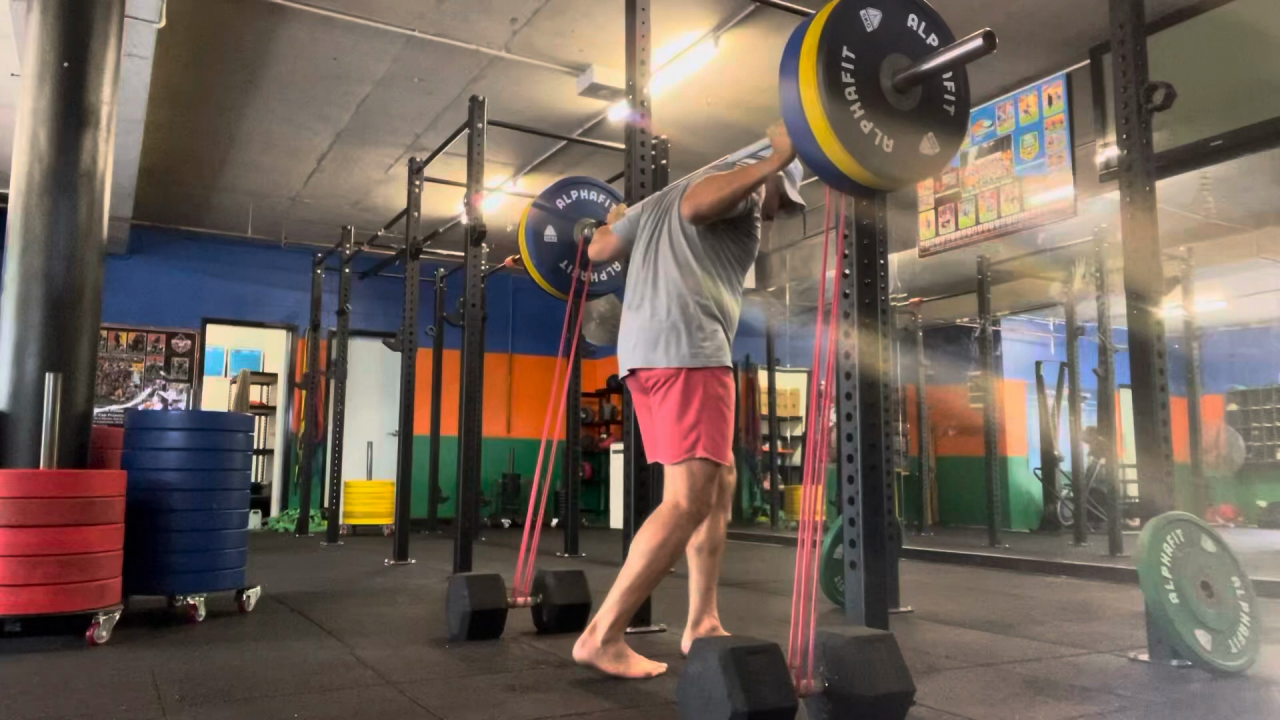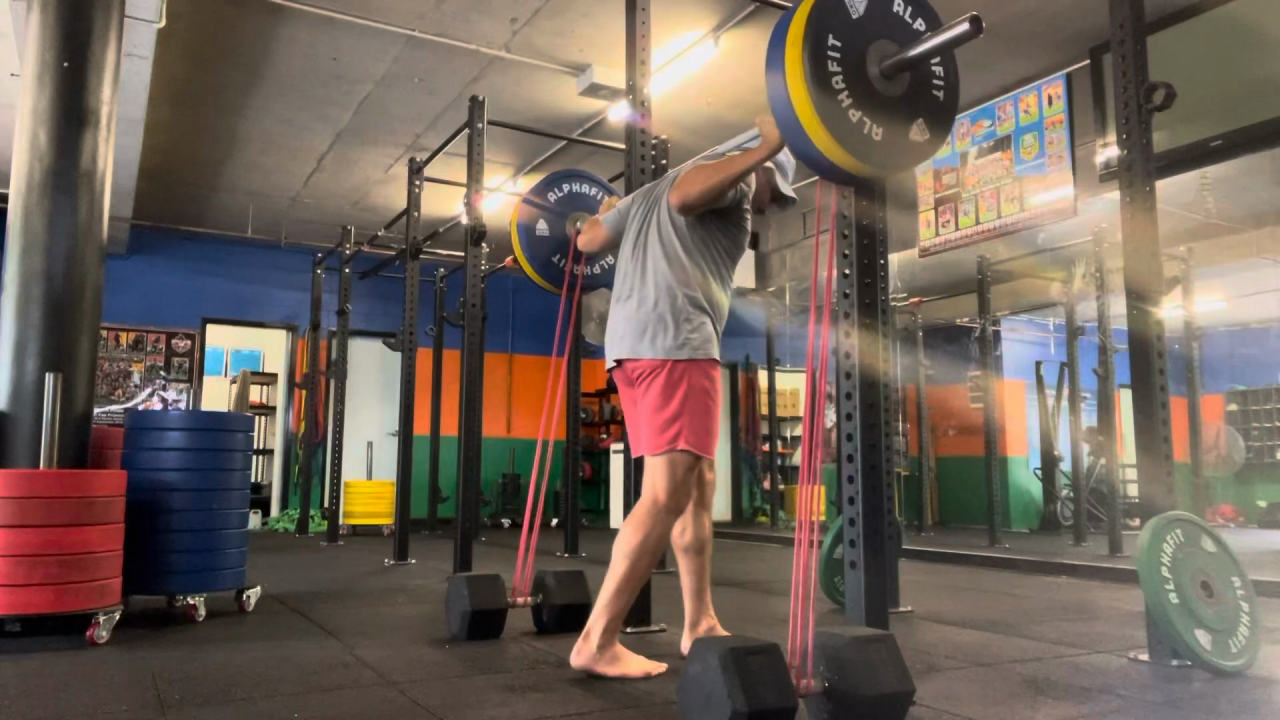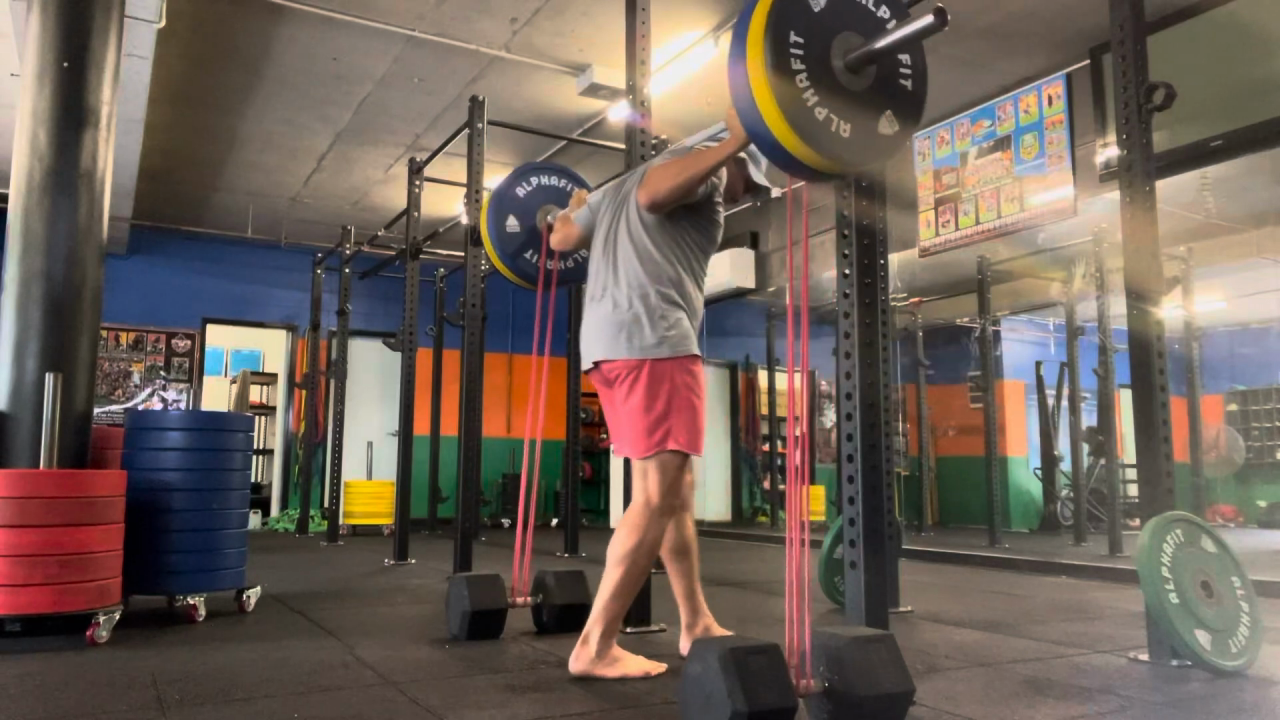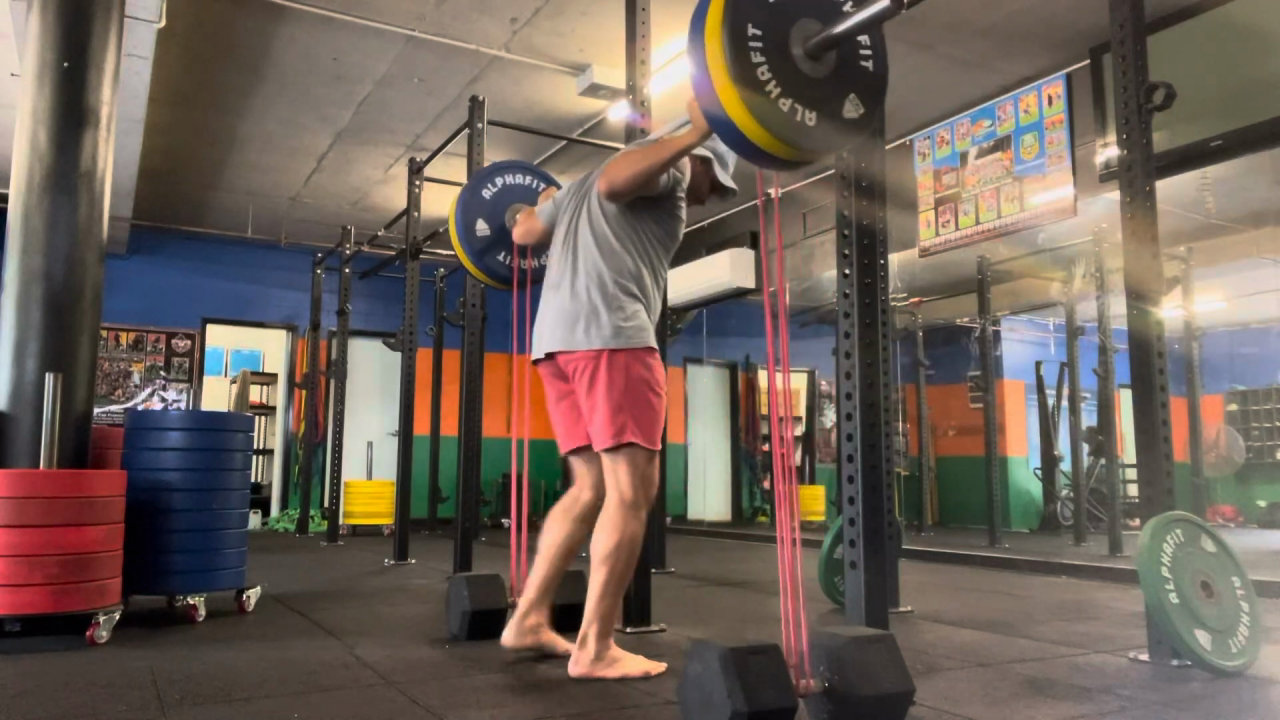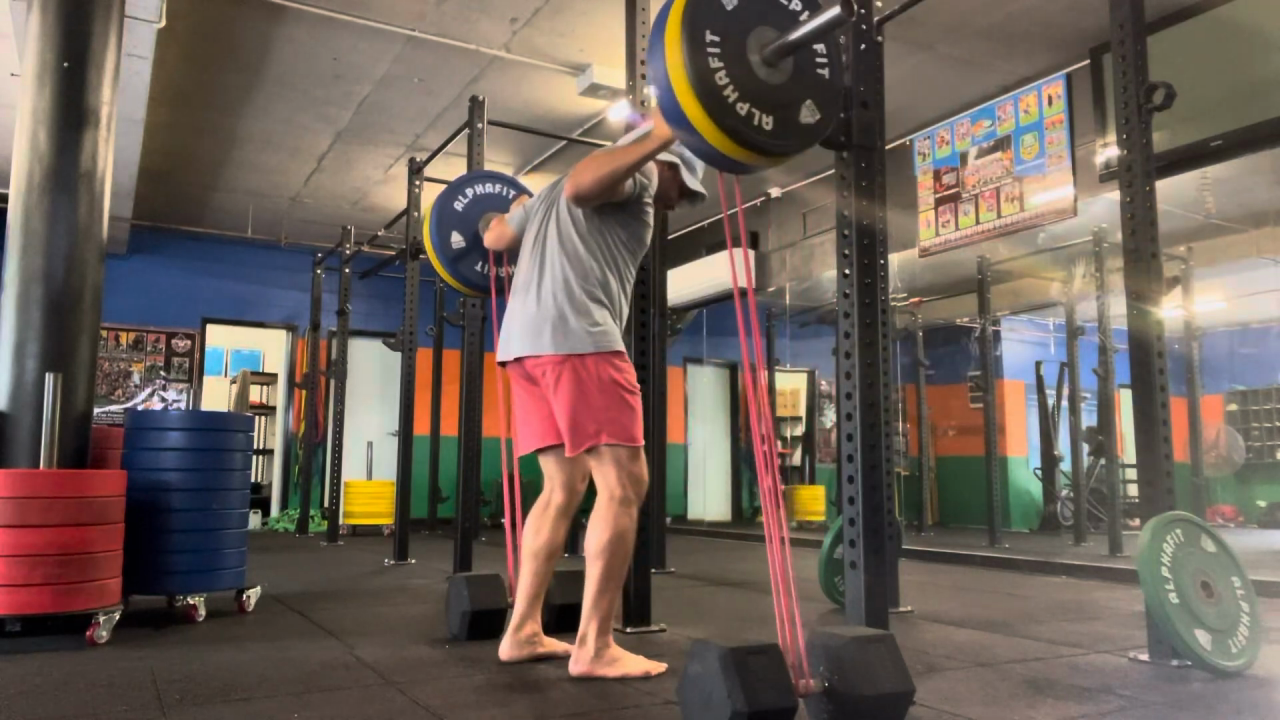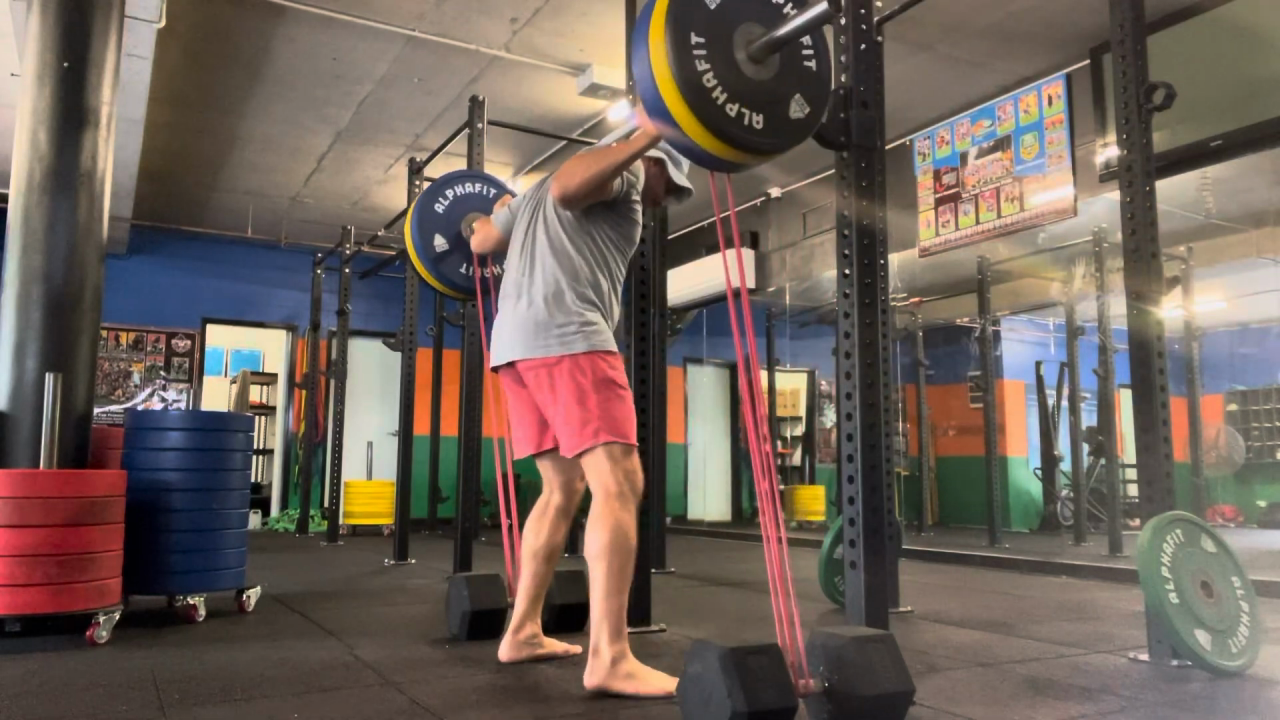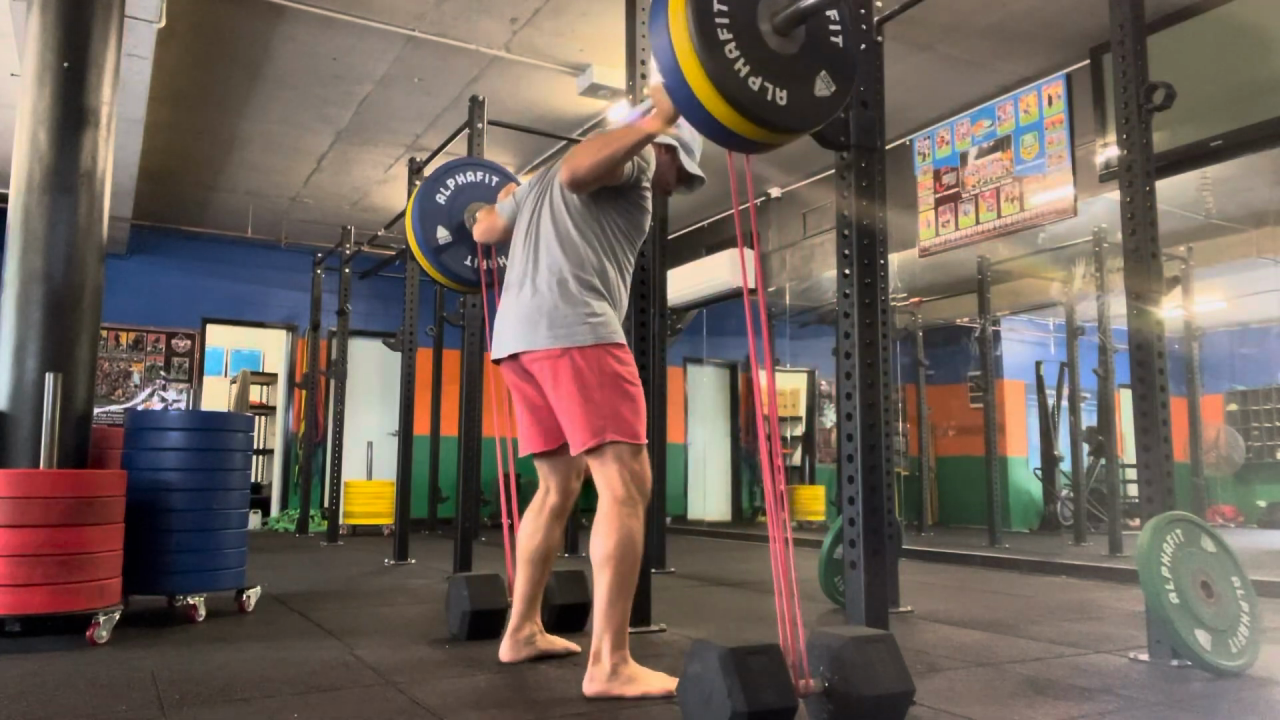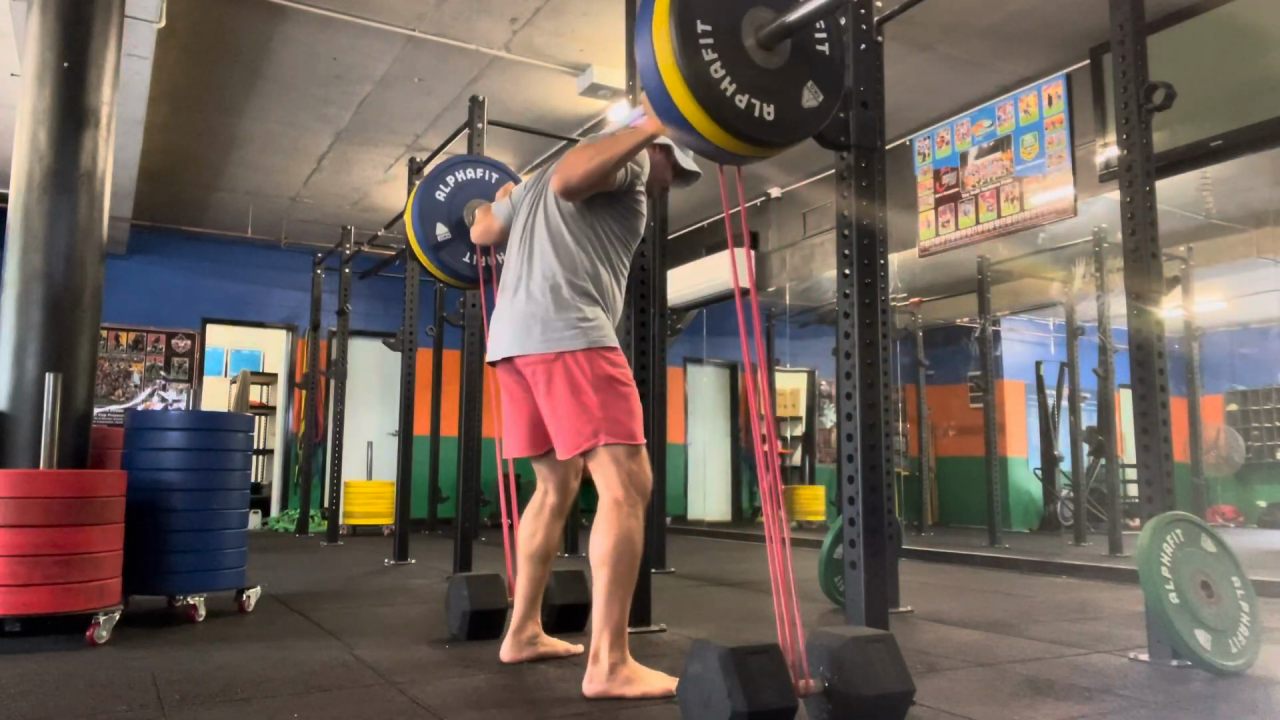
dt=0.4s
person 1, frame 1
left shoulder: (663, 197)
right shoulder: (741, 180)
left elbow: (599, 248)
right elbow: (699, 206)
left wrist: (617, 219)
right wrist: (777, 158)
left hip: (646, 353)
right hip: (687, 351)
left knee: (719, 483)
right knee: (689, 500)
left ankle: (702, 624)
right ankle: (603, 635)
person 1, frame 2
left shoulder: (649, 190)
right shoulder: (734, 174)
left elbow: (588, 238)
right elbow: (686, 194)
left wrist: (607, 211)
right wrist: (769, 146)
left hip: (633, 345)
right hip: (675, 343)
left knee: (698, 485)
right knee: (667, 494)
left ankle: (700, 625)
right ankle: (597, 641)
person 1, frame 3
left shoulder: (619, 187)
right shoulder: (700, 165)
left elbow: (561, 237)
right elbow: (654, 193)
left wrist: (577, 207)
right wrist: (736, 139)
left hip: (608, 345)
right hip: (653, 341)
left knee: (675, 489)
right knee: (657, 496)
left ankle: (698, 624)
right ankle: (596, 646)
person 1, frame 4
left shoulder: (581, 187)
right shoulder: (672, 165)
left elbow: (524, 231)
right elbow: (614, 181)
left wrist: (542, 202)
right wrist: (698, 130)
left hip: (558, 337)
right hip: (609, 332)
left knee: (595, 485)
right knee: (633, 488)
left ankle: (528, 619)
right ankle: (595, 648)
person 1, frame 5
left shoulder: (554, 194)
right shoulder: (641, 171)
left elbow: (495, 237)
right elbow: (580, 183)
left wrist: (519, 207)
right wrist: (662, 135)
left hip: (526, 340)
right hip: (575, 335)
left knee: (565, 486)
right knee: (624, 483)
left ankle: (523, 630)
right ankle: (594, 645)
person 1, frame 6
left shoulder: (537, 190)
right shoulder: (626, 167)
left elbow: (482, 239)
right elbow: (567, 186)
left wrist: (501, 209)
right wrist: (648, 133)
left hip: (518, 342)
right hip: (568, 337)
left knee: (564, 487)
right knee: (617, 485)
left ankle: (523, 630)
right ankle: (610, 657)
person 1, frame 7
left shoulder: (542, 181)
right shoulder: (637, 154)
left elbow: (485, 230)
right elbow: (576, 170)
left wrist: (507, 199)
right wrist: (660, 117)
left hip: (520, 335)
right hip: (575, 329)
left knee: (560, 486)
right knee: (626, 484)
left ankle: (522, 630)
right ankle: (609, 664)
person 1, frame 8
left shoulder: (539, 180)
right shoulder: (631, 156)
left elbow: (481, 230)
right elbow: (568, 178)
left wrist: (504, 198)
right wrist: (652, 123)
left hip: (515, 337)
right hip: (567, 332)
left knee: (559, 484)
right knee: (627, 483)
left ankle: (524, 631)
right ankle: (609, 663)
